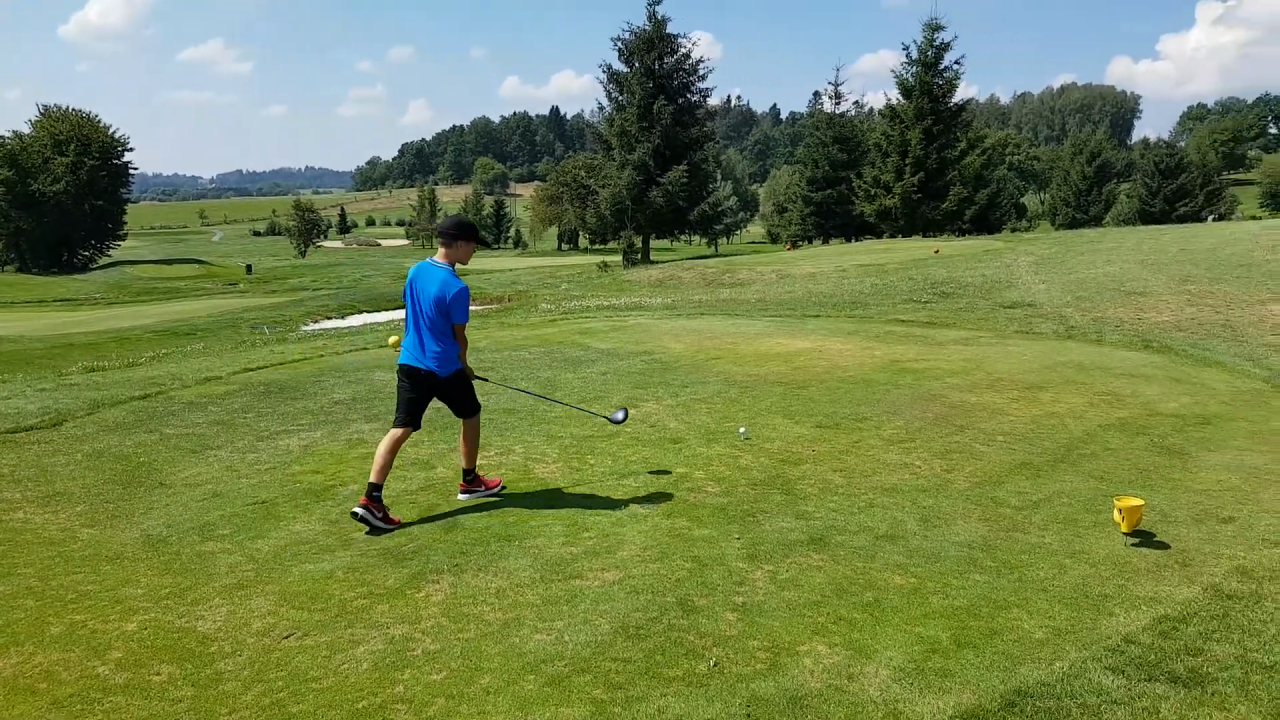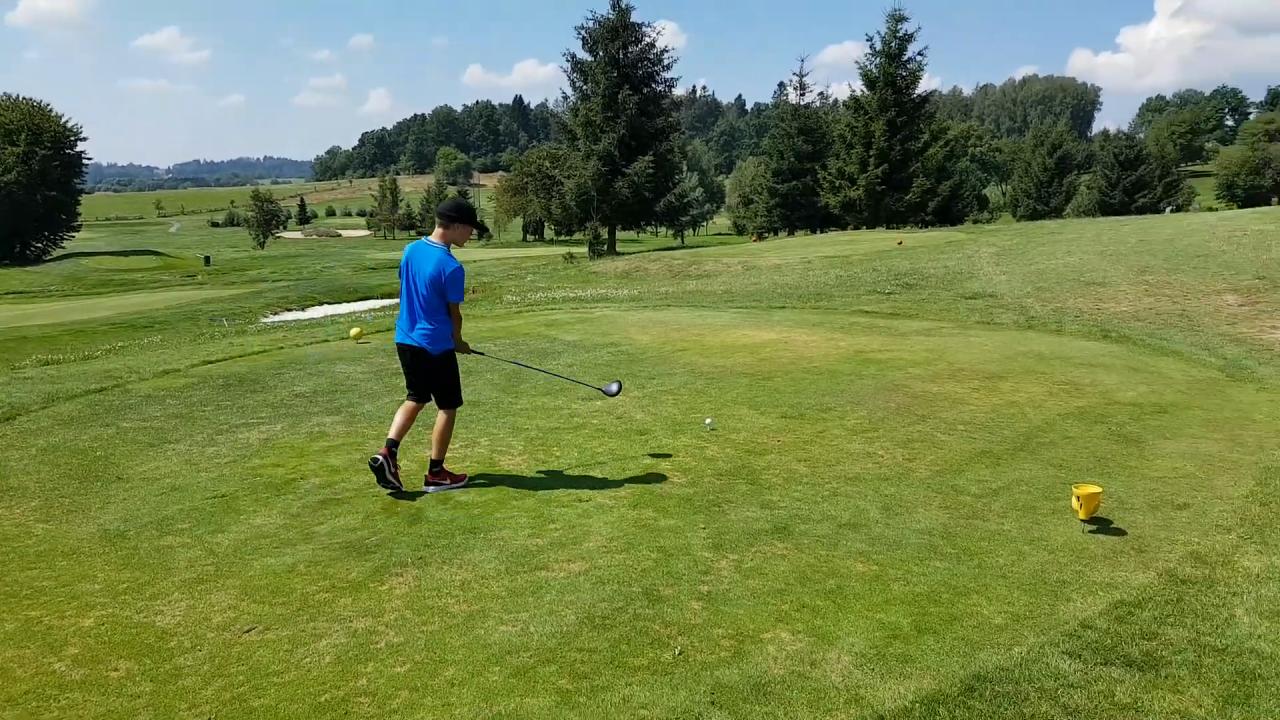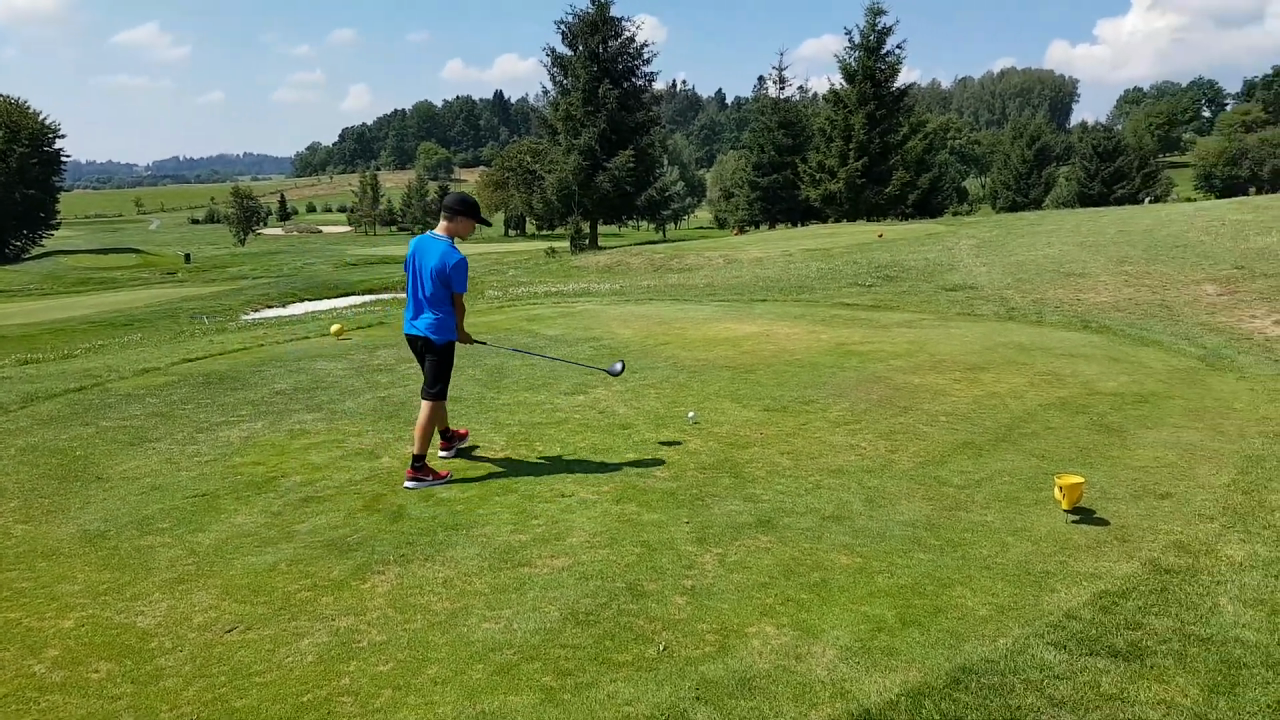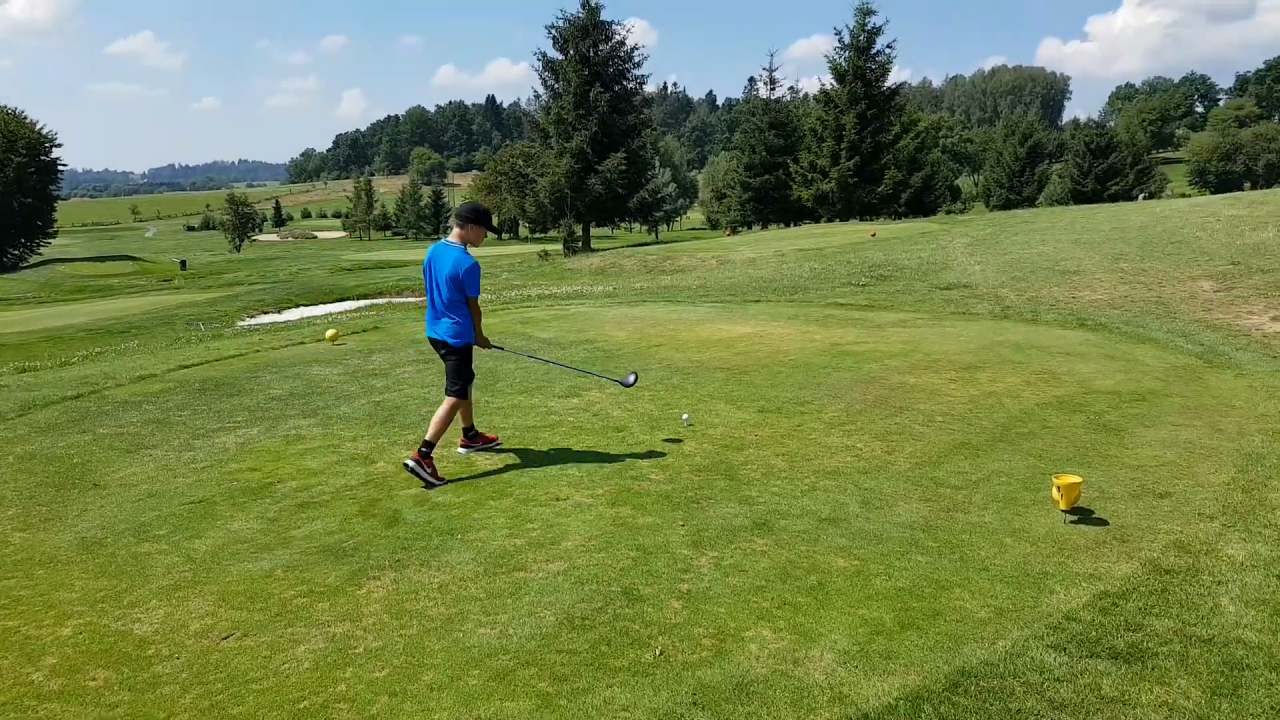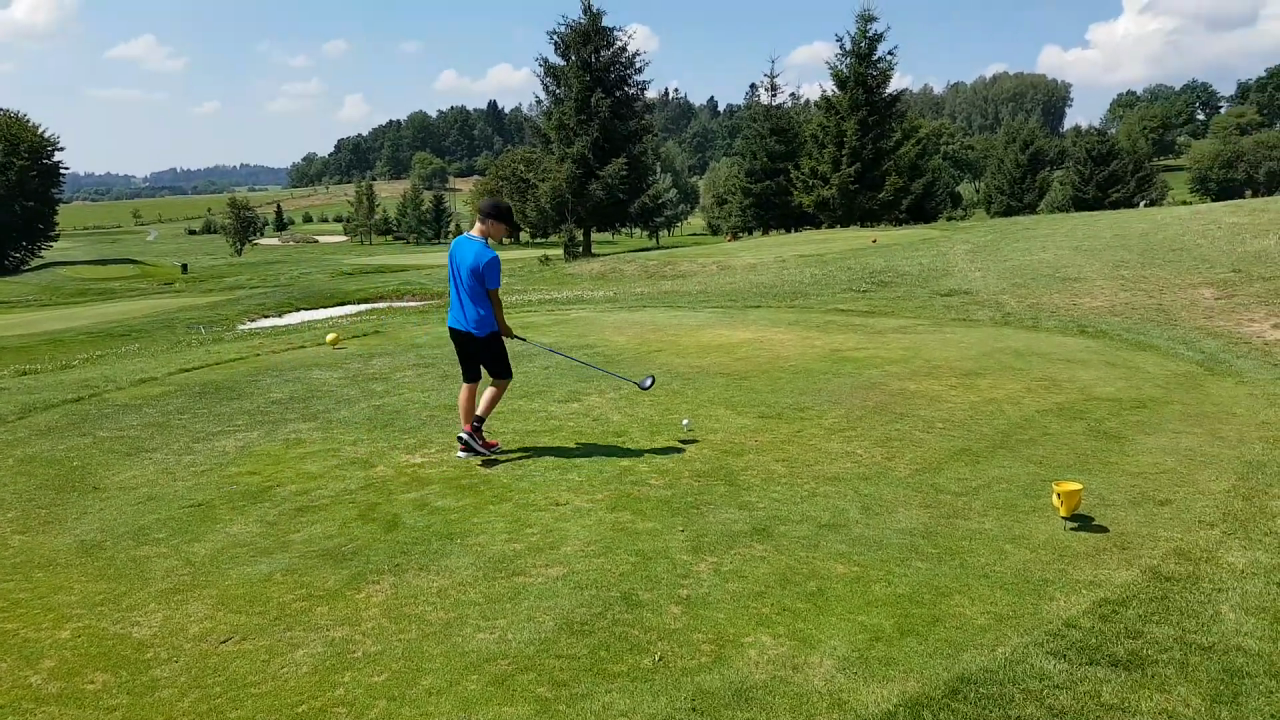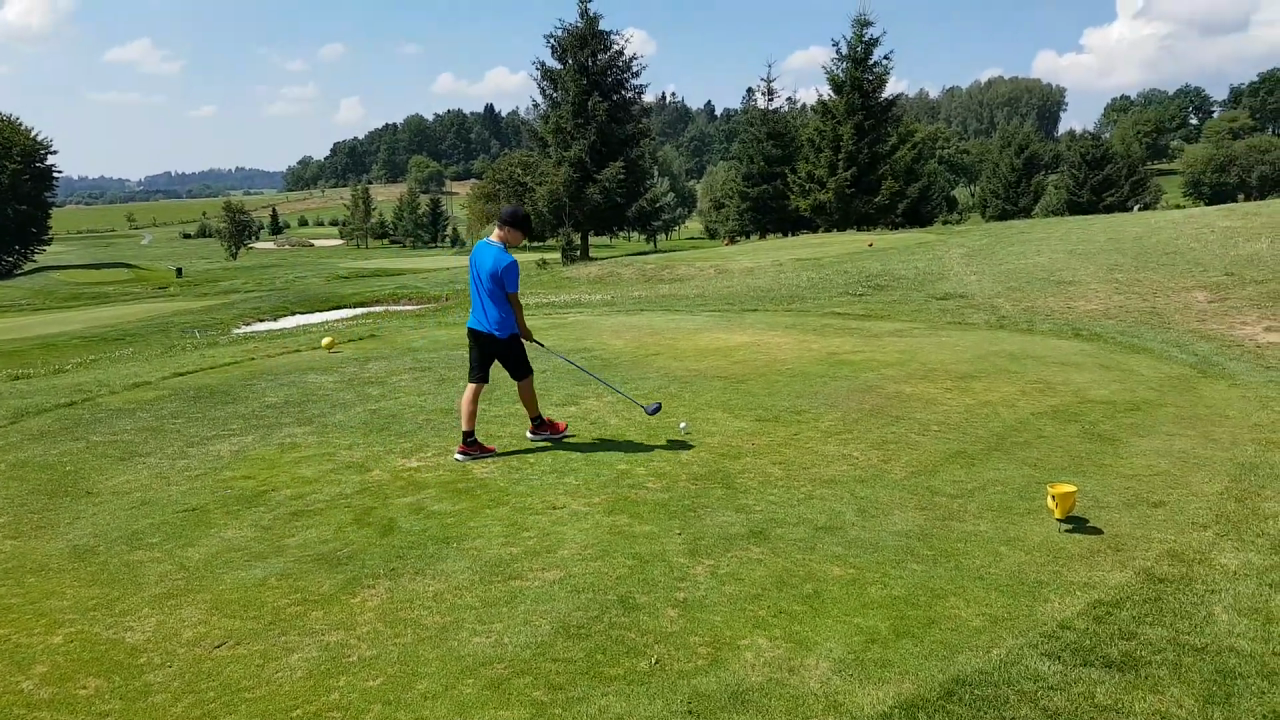
dt=0.2s
person 1, frame 1
left shoulder: (415, 271)
right shoulder: (456, 287)
right elbow: (459, 335)
right wrist: (463, 366)
left hip: (410, 363)
right hip: (443, 368)
left knee: (400, 429)
right knee: (471, 416)
left ankle: (371, 499)
right ankle: (469, 481)
person 1, frame 2
left shoulder: (410, 250)
right shoulder: (451, 267)
right elbow: (453, 314)
right wrist: (457, 342)
left hip: (405, 339)
right hip: (435, 345)
left knee: (416, 398)
right knee: (447, 407)
left ankle: (388, 453)
right ankle: (436, 473)
person 1, frame 3
left shoulder: (416, 243)
right shoulder: (455, 259)
right elbow: (458, 303)
right wrist: (460, 331)
left hip: (413, 329)
right hip: (438, 334)
left knee: (430, 389)
right knee: (433, 398)
left ankle: (447, 438)
right ankle: (417, 469)
person 1, frame 4
left shoulder: (432, 251)
right shoulder: (468, 264)
right elbow: (473, 306)
right wrist: (479, 336)
left hip: (435, 331)
right hip: (457, 336)
left knee: (463, 383)
right knee: (454, 397)
left ankle: (470, 437)
right ankle: (422, 456)
person 1, frame 5
left shoulder: (456, 244)
right shoulder: (488, 257)
right elbow: (494, 298)
right wrist: (503, 327)
left hip: (456, 325)
right hip: (482, 328)
left knee: (470, 381)
right knee: (502, 378)
left ankle: (470, 440)
right ankle: (472, 429)
person 1, frame 6
left shoulder: (477, 249)
right shoulder: (507, 262)
right elbow: (513, 301)
right wrist: (523, 329)
left hip: (476, 327)
right hip: (501, 331)
left knee: (476, 383)
right knee: (524, 377)
left ankle: (468, 443)
right ankle: (538, 426)
